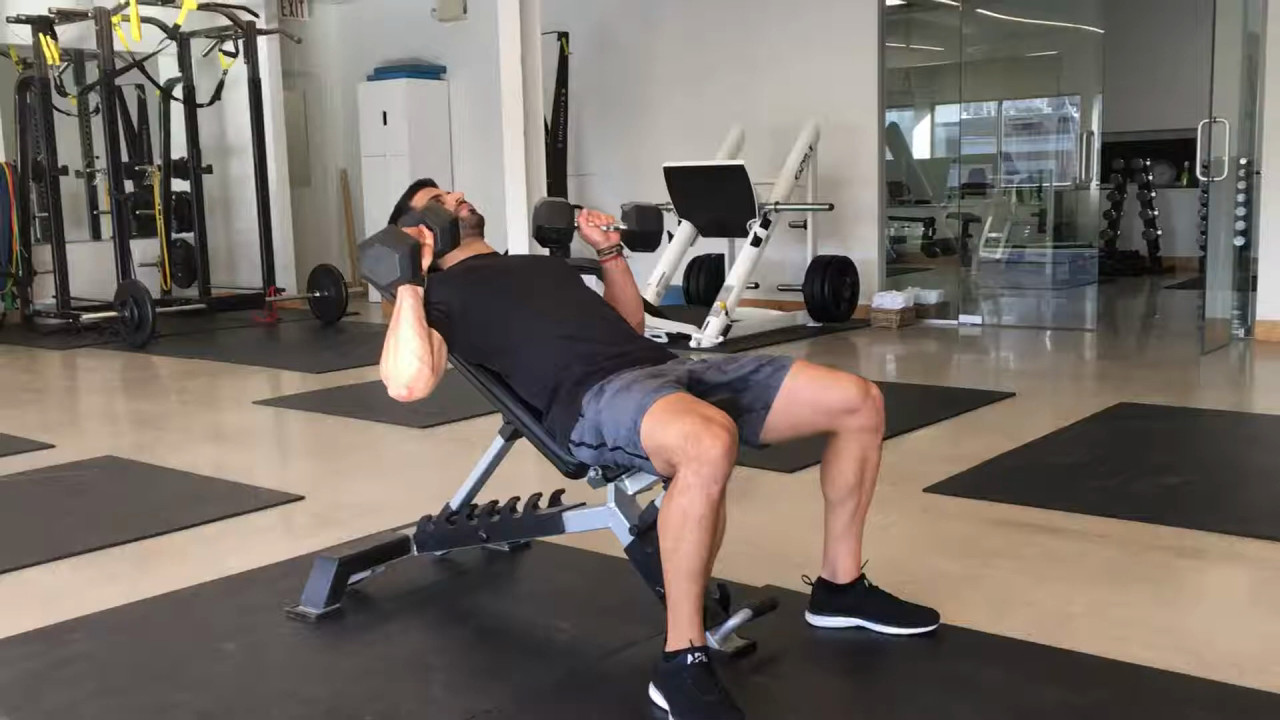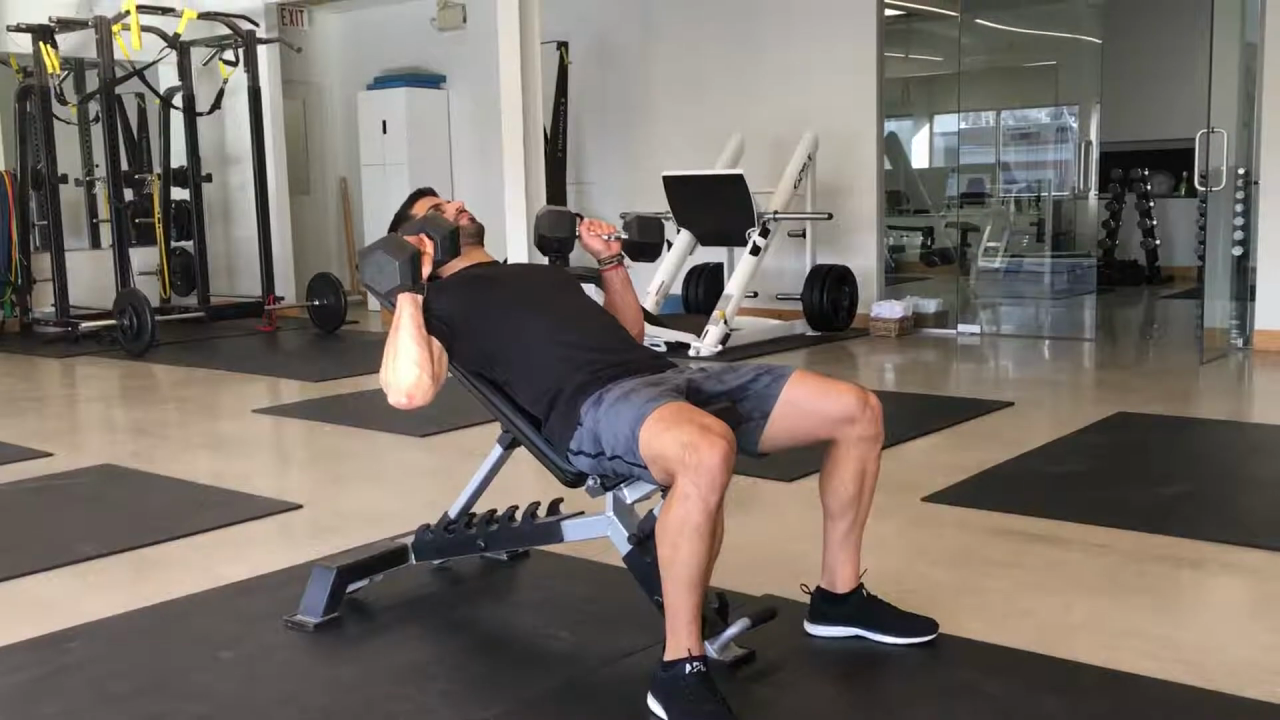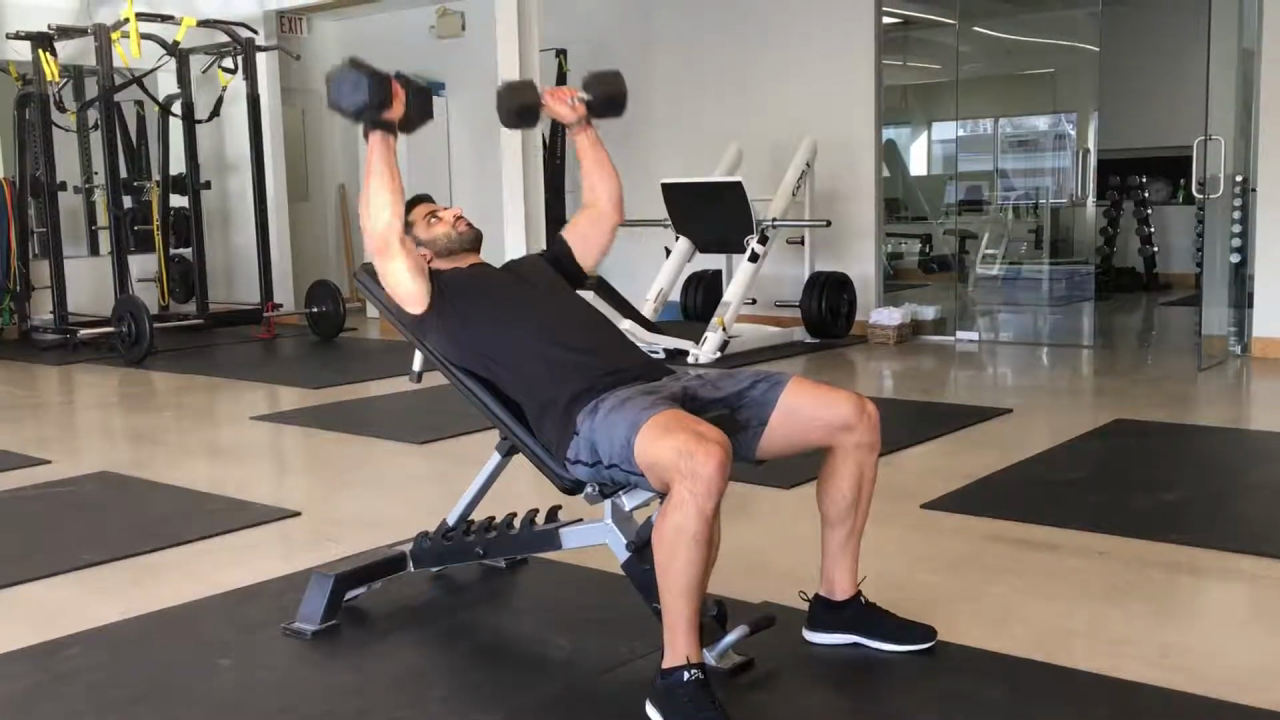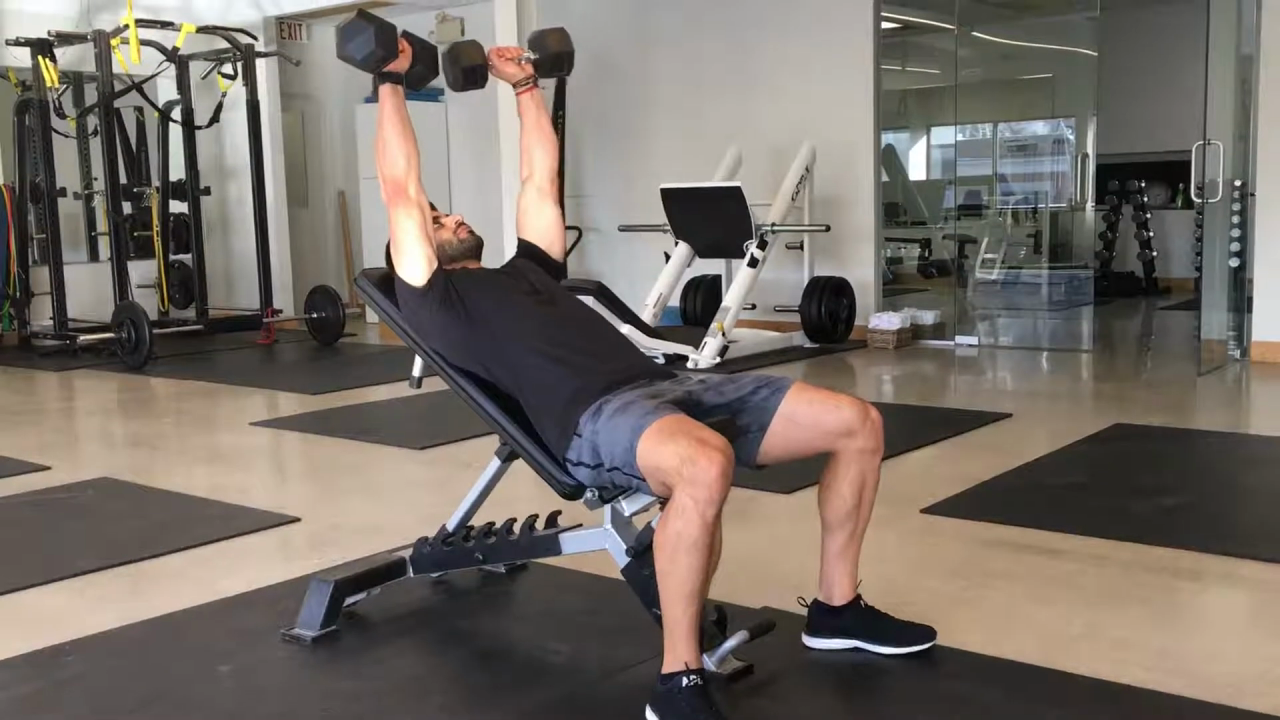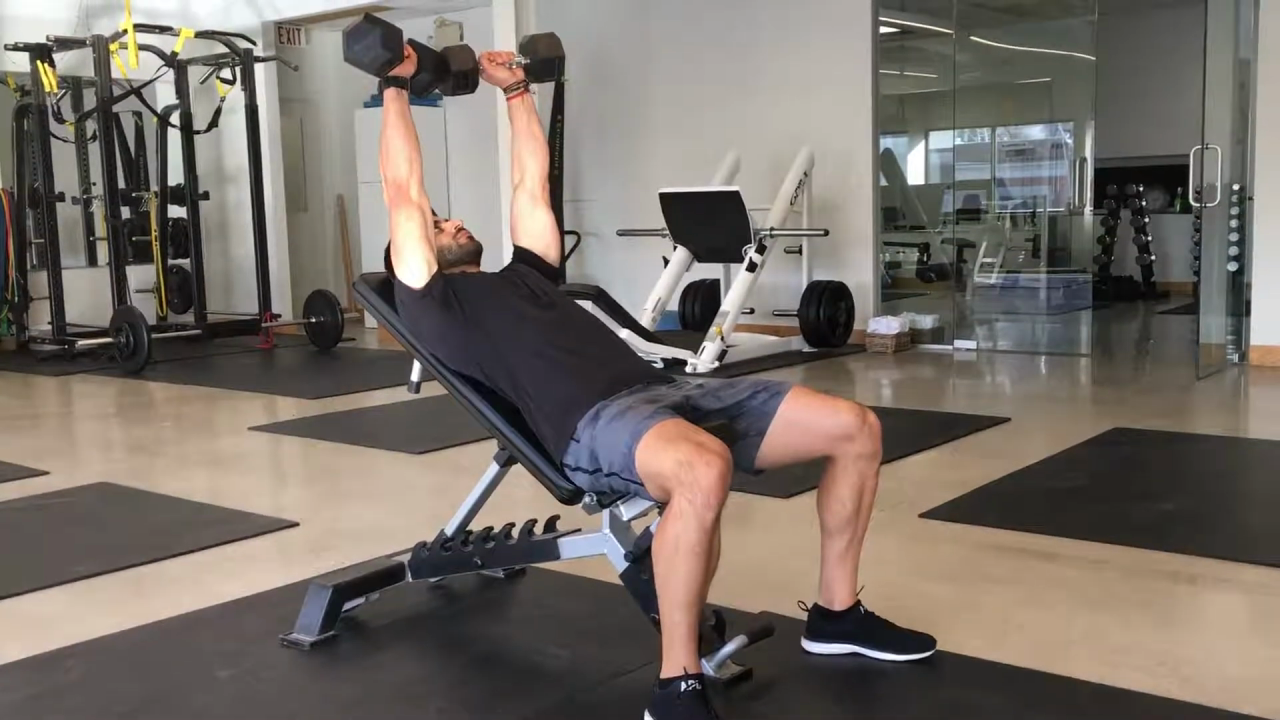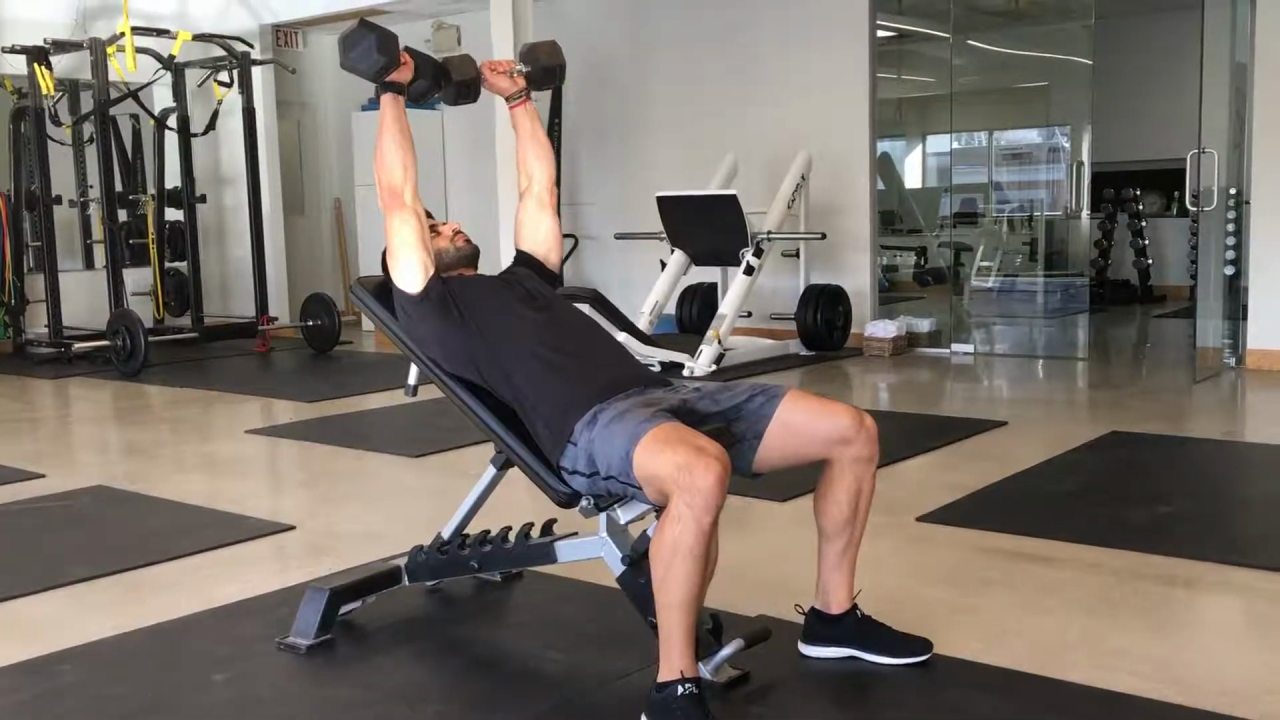
dt=0.4s
person 1, frame 1
left shoulder: (538, 260)
right shoulder: (444, 291)
right elbow: (407, 385)
left wrist: (609, 250)
right wrist: (410, 281)
left hip: (665, 365)
right hip: (595, 395)
left knee: (859, 401)
right knee: (709, 444)
left ankle: (841, 586)
right ankle: (682, 662)
person 1, frame 2
left shoulder: (538, 270)
right shoulder: (444, 299)
right elbow: (408, 392)
left wrist: (611, 263)
right wrist: (409, 288)
left hip: (664, 374)
right hip: (595, 405)
left knee: (857, 411)
right knee: (707, 454)
left ankle: (839, 596)
right ankle: (680, 670)
person 1, frame 3
left shoulder: (531, 269)
right shoulder: (437, 299)
left elbow: (605, 210)
right elbow: (382, 240)
left wrist: (579, 127)
right wrist: (380, 133)
left hip: (663, 381)
right hip: (591, 414)
left knee: (855, 419)
right knee: (703, 459)
left ankle: (837, 602)
person 1, frame 4
left shoulder: (526, 269)
right shoulder: (436, 300)
left elbow: (541, 178)
right elbow: (399, 191)
left wrist: (525, 87)
right wrist: (391, 84)
left hip: (662, 384)
right hip: (593, 418)
left knee: (857, 423)
right knee: (706, 467)
left ankle: (837, 608)
person 1, frame 5
left shoulder: (524, 273)
right shoulder: (436, 304)
left elbow: (531, 181)
right elbow: (403, 194)
left wrist: (516, 90)
right wrist: (397, 86)
left hip: (661, 388)
right hip: (592, 423)
left knee: (855, 427)
right knee: (704, 470)
left ankle: (837, 612)
person 1, frame 6
left shoulder: (521, 279)
right shoulder: (434, 306)
left elbow: (539, 188)
right elbow: (397, 200)
left wrist: (518, 98)
right wrist: (392, 93)
left hip: (658, 393)
right hip: (589, 427)
left knee: (852, 431)
right knee: (702, 475)
left ankle: (834, 616)
